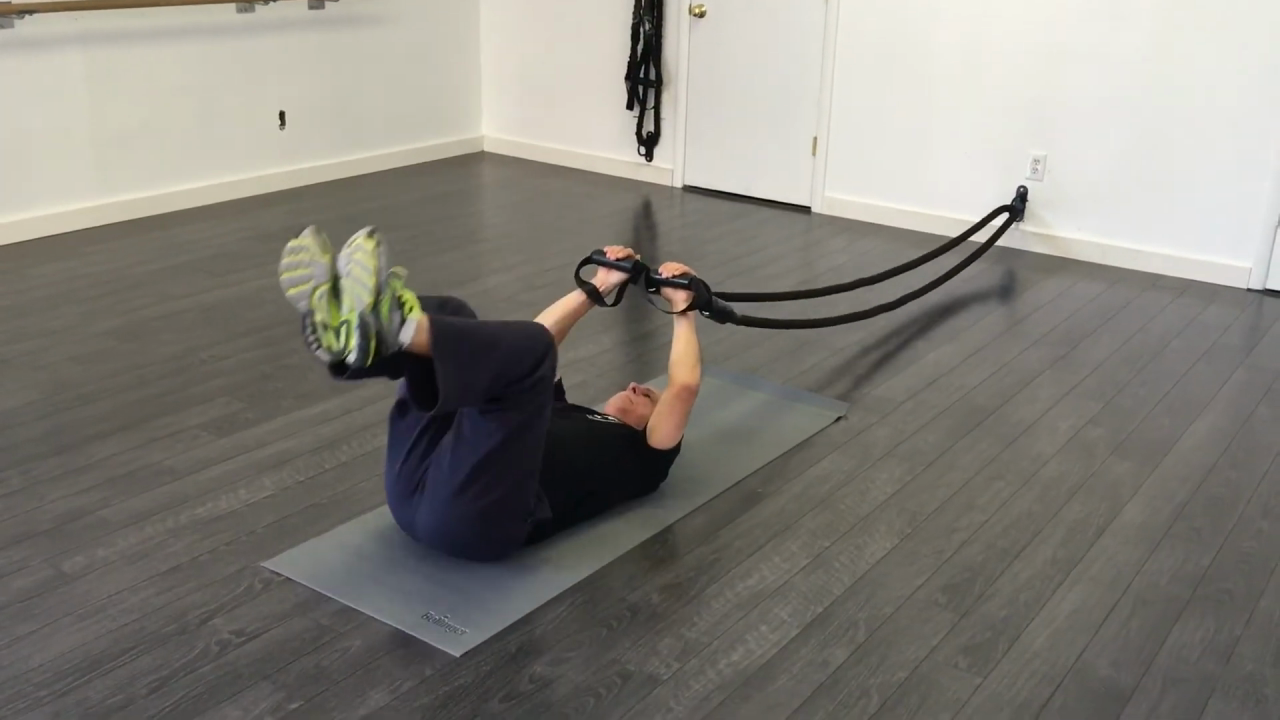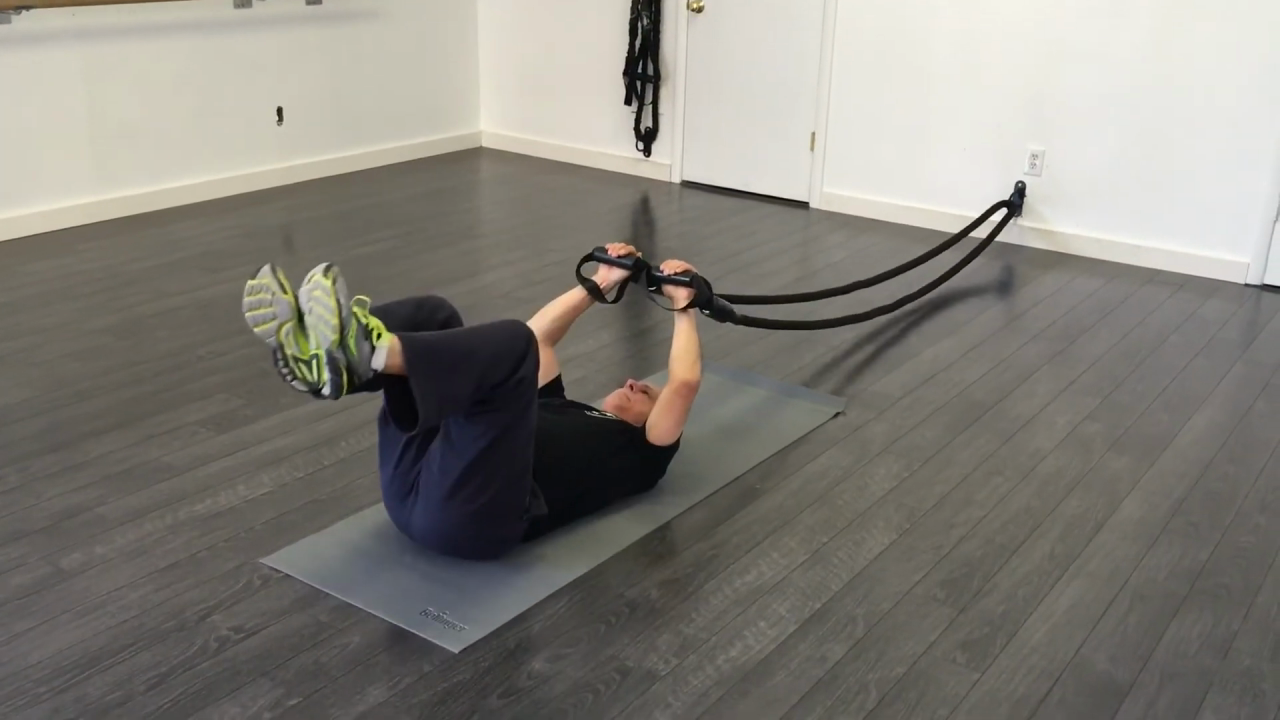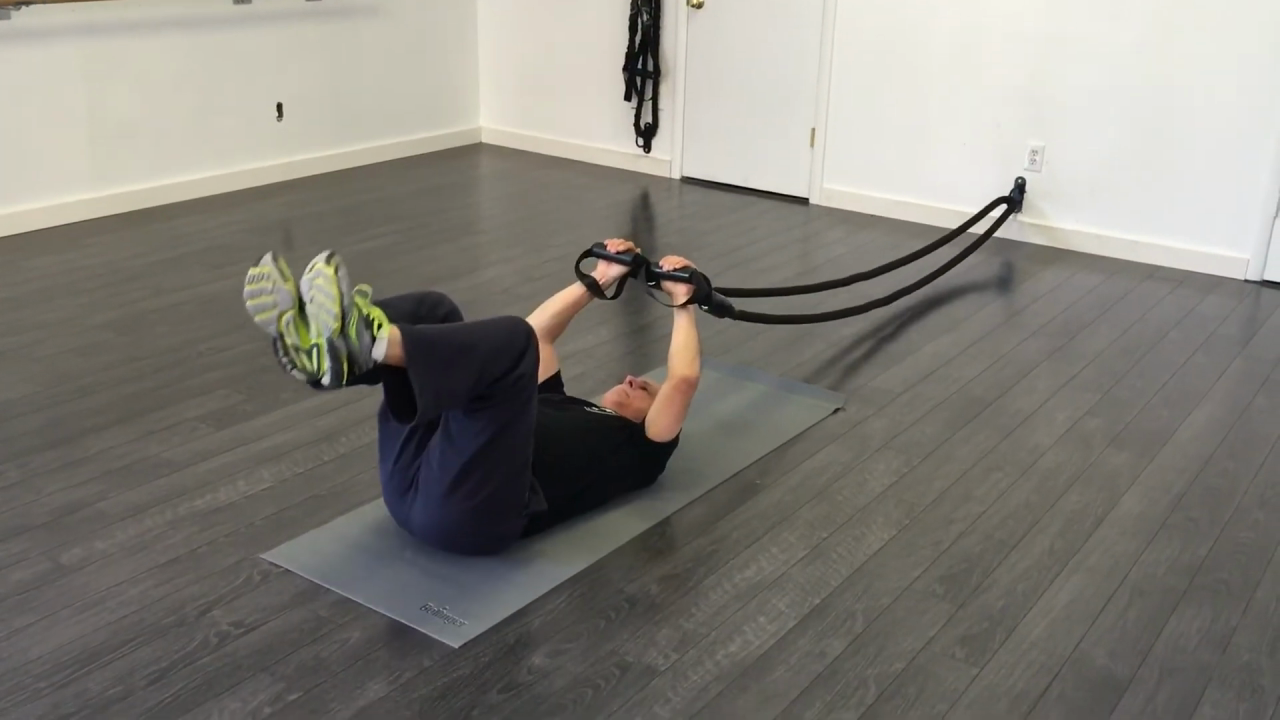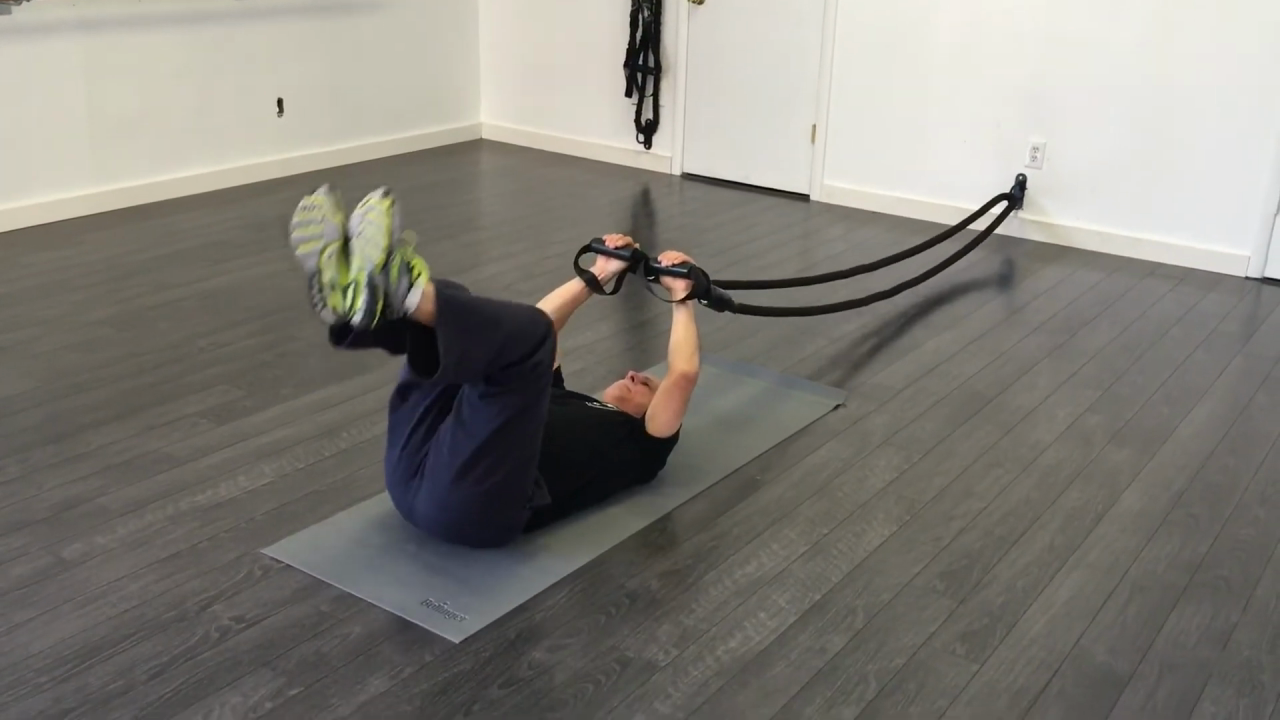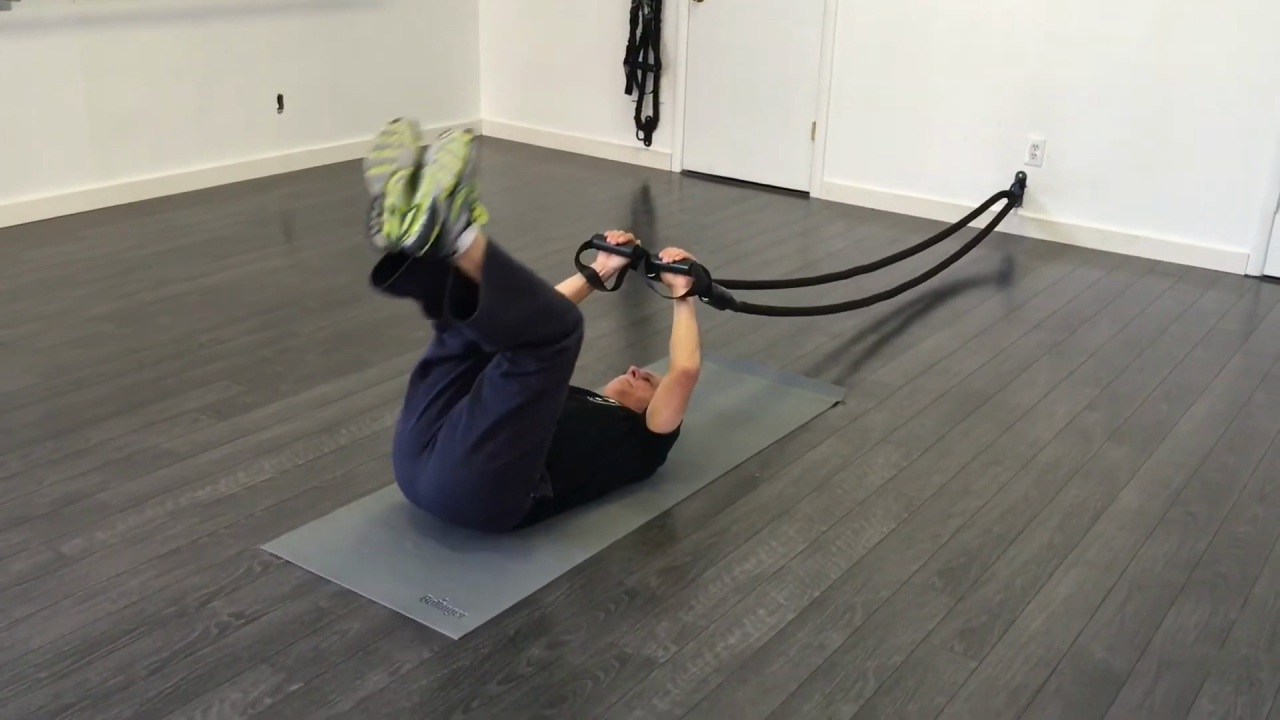
dt=0.2s
person 1, frame 1
left shoulder: (642, 458)
right shoulder: (561, 415)
left elbow: (685, 386)
left wrist: (682, 310)
right wrist: (595, 289)
left hip: (477, 516)
right hip: (417, 486)
left knee: (526, 349)
right knee: (447, 319)
left ankle: (392, 324)
right ankle: (352, 329)
person 1, frame 2
left shoulder: (640, 456)
right shoulder: (561, 409)
left elbow: (684, 383)
right elbow: (537, 336)
left wrist: (683, 308)
right wrist: (596, 286)
left hip: (472, 515)
right hip: (412, 488)
left knee: (509, 346)
right knee: (428, 318)
left ankle: (362, 353)
right ankle: (322, 354)
person 1, frame 3
left shoulder: (640, 451)
right shoulder: (560, 405)
left elbow: (684, 380)
right elbow: (538, 330)
left wrist: (681, 303)
right wrist: (595, 282)
left hip: (473, 510)
right hip: (412, 486)
left knee: (507, 343)
right knee: (429, 314)
left ankle: (365, 343)
right ankle: (327, 342)
person 1, frame 4
left shoulder: (641, 445)
right shoulder: (565, 402)
left elbow: (684, 375)
right elbow: (543, 319)
left wrist: (682, 299)
right wrist: (596, 276)
left hip: (478, 500)
right hip: (418, 476)
left knee: (527, 334)
right knee: (447, 302)
left ankle: (399, 292)
right ankle: (360, 293)
person 1, frame 5
left shoulder: (640, 442)
right shoulder: (570, 401)
left elbow: (685, 371)
right elbow: (530, 316)
left wrist: (682, 298)
right wrist: (595, 274)
left hip: (479, 484)
right hip: (423, 457)
left knee: (553, 327)
left ankle: (455, 233)
right ankle: (412, 231)
